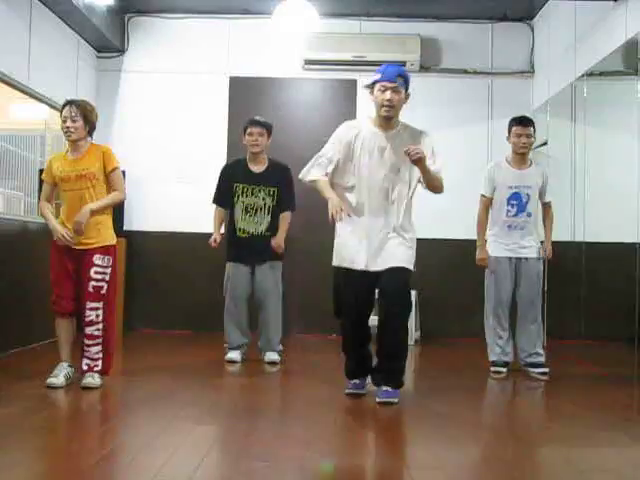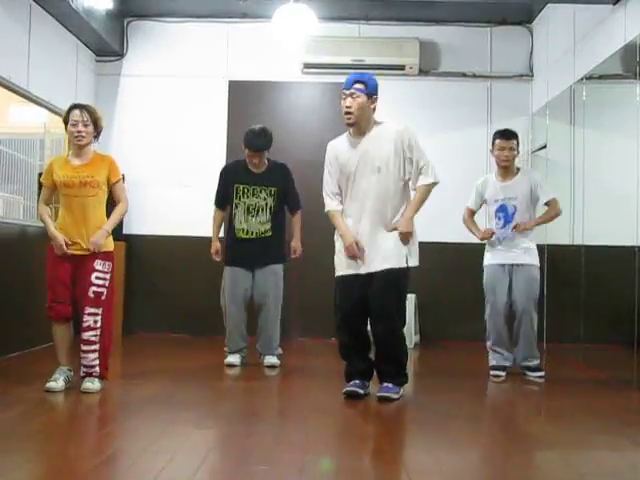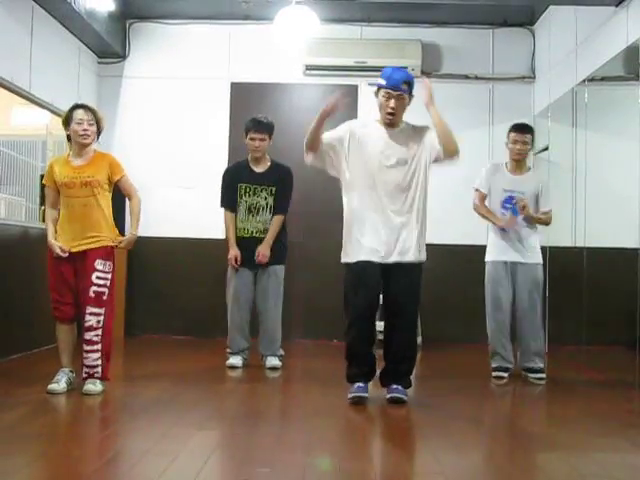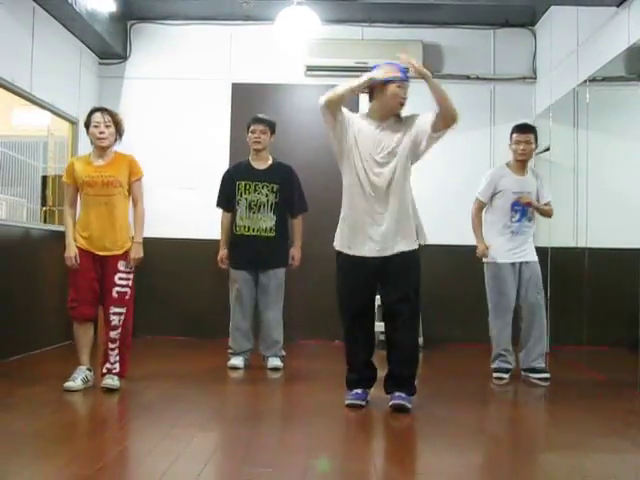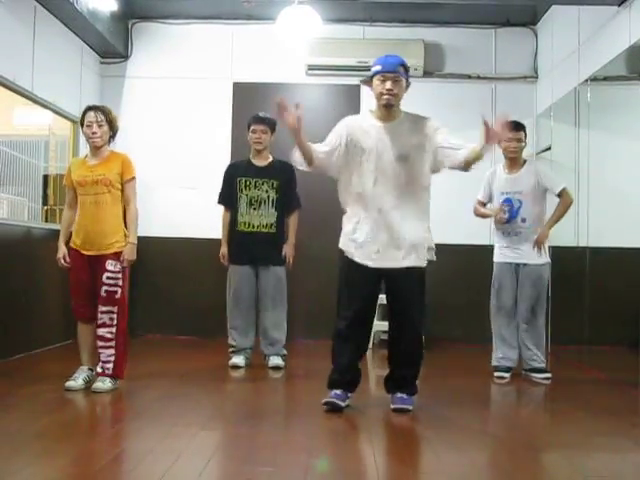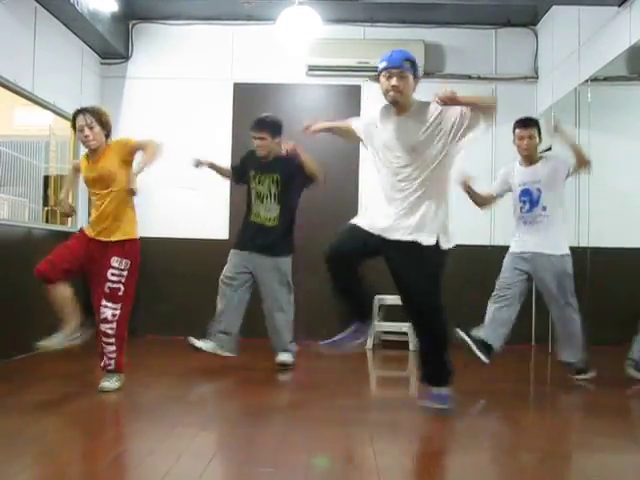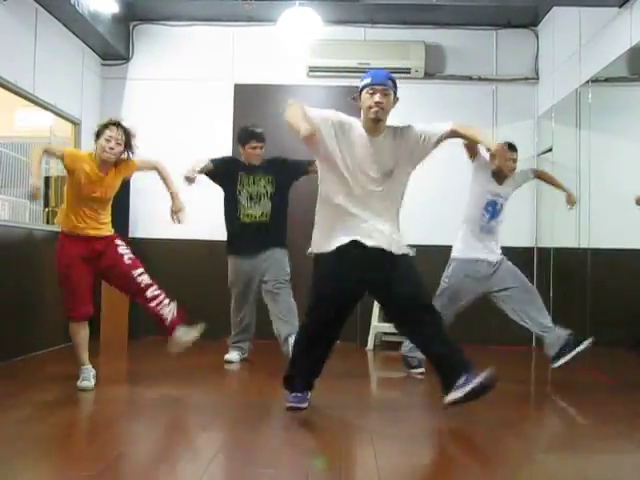
dt=0.7s
person 1, frame 1
left shoulder: (418, 139)
right shoulder: (350, 132)
left elbow: (438, 187)
right elbow: (316, 170)
left wrist: (423, 166)
right wrist: (332, 196)
left hip: (395, 241)
right hip: (353, 241)
left knee: (394, 313)
right knee: (351, 314)
left ankle: (389, 379)
right ankle: (357, 372)
person 1, frame 2
left shoulder: (398, 136)
right shoulder: (335, 148)
left elbow: (426, 179)
right elbow: (332, 199)
left wrist: (408, 216)
right wrist: (344, 232)
left hip: (389, 248)
right hip: (352, 251)
left knee: (387, 315)
right knee: (348, 316)
left ankle: (391, 378)
right ankle: (357, 375)
person 1, frame 3
left shoulder: (422, 136)
right shoulder: (354, 131)
left elbow: (452, 152)
right elbow: (313, 149)
left wrist: (431, 105)
right wrist: (322, 117)
left hip: (407, 245)
right hip: (362, 244)
left knee: (403, 315)
right knee: (360, 312)
left ankle: (397, 379)
right ankle: (359, 378)
person 1, frame 4
left shoulder: (412, 128)
right shoulder: (349, 126)
left elbow: (450, 117)
right elbow: (328, 103)
left wrist: (426, 76)
right wrist: (367, 79)
left hip: (400, 241)
right hip: (356, 241)
left knee: (402, 315)
right knee: (355, 315)
left ankle: (401, 386)
right ankle: (359, 383)
person 1, frame 5
left shoulder: (424, 128)
right shoulder: (351, 127)
left elbow: (460, 160)
right elbow: (315, 162)
left wrist: (483, 146)
right wrist: (297, 135)
left hip: (409, 245)
right hip: (361, 242)
left knee: (407, 321)
right knee: (351, 317)
left ankle: (402, 387)
right ankle: (340, 385)
person 1, frame 6
left shoulder: (439, 114)
right shoulder: (380, 117)
left elbow: (489, 108)
right elbow: (357, 128)
left wrist: (459, 100)
right wrist: (322, 126)
left hip: (421, 226)
right hip: (381, 216)
left knee: (426, 309)
right knee: (339, 254)
left ankle: (436, 381)
right ankle: (361, 320)
person 1, frame 7
left shoulder: (408, 138)
right shoulder: (337, 127)
left elbow: (452, 128)
right elbow: (293, 108)
left wrist: (485, 142)
right wrist: (304, 125)
left hip: (387, 241)
right hip: (341, 241)
left knee: (417, 307)
right knee: (323, 318)
left ankle: (457, 378)
right ankle: (298, 385)
person 2, frame 1
left shoulder: (103, 153)
right shoulder: (55, 161)
left elbow: (120, 193)
right elbow: (44, 201)
left wrist: (89, 208)
right wrist: (55, 226)
left hip: (98, 242)
right hip: (65, 242)
left knee: (95, 305)
right knee: (63, 304)
left ankle: (93, 368)
right ankle: (65, 365)
person 2, frame 2
left shoulder: (107, 163)
right shoulder: (55, 165)
left elbow: (122, 203)
right elbow: (43, 204)
left wrist: (104, 232)
right wrist: (53, 232)
left hip: (97, 249)
right hip: (63, 248)
left knee: (94, 311)
right knee: (59, 309)
left ankle: (93, 372)
right ankle: (64, 369)
person 2, frame 3
left shoulder: (107, 162)
right shoulder: (56, 166)
left elbow: (133, 196)
right elbow: (51, 208)
left wrist: (133, 232)
right wrist: (50, 238)
left hip: (99, 246)
right hip: (64, 248)
left knee: (95, 311)
right knee: (63, 311)
left ankle: (95, 374)
right ankle: (66, 371)
person 2, frame 4
left shoulder: (128, 163)
right shoulder: (76, 165)
left elbow: (138, 205)
right elbow: (69, 207)
left wrist: (138, 242)
right wrist: (69, 242)
left hip: (119, 249)
right hip: (85, 248)
left knee: (116, 310)
right knee: (82, 310)
left ankle: (113, 370)
right ankle: (84, 369)
person 2, frame 5
left shoulder: (122, 161)
right shoulder: (75, 167)
left elbow: (131, 205)
right elbow: (70, 207)
left wrist: (131, 242)
right wrist: (61, 242)
left hip: (112, 248)
right hip: (80, 248)
left knee: (109, 311)
right knee: (83, 311)
left ankle: (109, 372)
right ankle: (86, 368)
person 2, frame 6
left shoulder: (119, 148)
right shoulder: (85, 160)
left elbow: (154, 146)
right elbow: (75, 170)
left wrist: (136, 173)
right wrist: (65, 200)
left hip: (121, 238)
right hip: (93, 234)
left knee: (110, 304)
right knee: (48, 270)
left ankle: (114, 371)
right ankle: (72, 328)
person 2, frame 7
left shoulder: (125, 166)
right shoulder: (76, 159)
left elbow: (156, 164)
right elbow: (42, 148)
left wrist: (174, 196)
right wrist: (35, 178)
left hip: (103, 238)
right hip: (72, 240)
left knee: (137, 278)
right knee: (78, 307)
left ankle: (177, 329)
right ankle: (85, 368)
person 3, frame 1
left shoulder: (541, 172)
right shoulder: (495, 169)
left elbow: (547, 209)
right elbow: (483, 209)
left wrist: (548, 240)
right wrist: (481, 246)
left hip: (530, 251)
right hip: (499, 250)
left knee: (531, 305)
right knee: (497, 305)
left ankle: (532, 357)
right ankle: (499, 356)
person 3, frame 2
left shoulder: (530, 178)
right shoulder: (484, 184)
left elbow: (555, 208)
right elbow: (467, 215)
left wrist: (532, 223)
right wrist: (479, 234)
left hip: (525, 258)
right hip: (495, 259)
left knee: (525, 308)
right knee: (495, 310)
left ankle: (528, 360)
right ankle: (500, 359)
person 3, frame 3
left shoulder: (537, 180)
right shoulder: (493, 170)
left elbow: (547, 218)
right elbow: (477, 203)
left wrist: (530, 214)
right wrist: (497, 220)
left hip: (529, 257)
right hip: (498, 255)
left knee: (529, 310)
right knee: (498, 309)
left ankle: (532, 362)
right ankle: (501, 362)
person 3, frame 4
left shoulder: (536, 178)
right shoulder: (497, 174)
left elbow: (549, 212)
right elbow: (477, 209)
left wrist: (535, 204)
right wrist: (480, 241)
left hip: (528, 255)
right hip: (499, 255)
left knee: (534, 309)
right knee: (501, 310)
left ankle: (533, 363)
right ankle: (502, 363)
person 3, frame 5
left shoulder: (537, 171)
right shoulder: (493, 174)
left elbow: (567, 198)
right elbow: (477, 207)
left wrist: (546, 228)
right wrist: (491, 213)
left hip: (535, 256)
right hip: (504, 255)
left knee: (531, 312)
right knee: (502, 309)
left ankle: (534, 362)
right ankle: (504, 361)
person 3, frame 6
left shoulder: (555, 164)
right shoulder: (510, 170)
left elbow: (585, 165)
right elbow: (486, 202)
left wrist: (568, 140)
right wrist: (469, 190)
left hip: (553, 250)
right hip: (520, 250)
left knee: (563, 304)
right knee: (504, 294)
left ankle: (575, 359)
right ankle: (486, 342)
person 3, frame 7
left shoulder: (512, 180)
right shoulder: (481, 168)
left elbow: (538, 172)
right elbow: (470, 144)
left wrist: (566, 191)
left hip: (494, 259)
right hip: (467, 259)
left knee: (524, 297)
right knee: (443, 306)
left ankle: (557, 343)
right ankle: (412, 352)
person 4, frame 1
left shoulder: (281, 171)
right shoulder: (230, 170)
left elbow: (286, 210)
right elbow: (222, 206)
left wrist: (281, 236)
right wrist: (217, 232)
left hip: (268, 249)
right hip: (238, 247)
left knee: (270, 299)
right knee: (235, 298)
left ankle: (271, 347)
right ankle: (236, 345)
person 4, frame 2
left shoulder: (281, 172)
right shoulder: (230, 171)
left elbow: (294, 208)
right elbow: (220, 208)
left wrist: (296, 238)
right wrist: (215, 239)
left hip: (270, 252)
right hip: (237, 250)
left knee: (270, 303)
right knee: (233, 302)
left ankle: (270, 351)
right ankle: (235, 349)
person 4, frame 3
left shoulder: (283, 173)
right shoulder: (233, 172)
left elbow: (280, 214)
right elbow: (229, 212)
left wrist: (266, 245)
right wrist: (232, 246)
left hip: (272, 252)
right hip: (241, 250)
left knee: (271, 304)
right knee: (238, 302)
left ankle: (271, 352)
right ankle: (237, 351)
person 4, frame 4
left shoulder: (285, 173)
right shoulder: (234, 172)
left elbow: (296, 213)
right elbow: (227, 212)
left wrist: (296, 245)
right wrist: (223, 246)
left hip: (274, 252)
right hip: (241, 251)
left knee: (271, 305)
right knee: (241, 304)
left ankle: (273, 352)
right ankle: (239, 351)
person 4, frame 5
left shoulder: (284, 170)
right shoulder: (234, 170)
left elbow: (292, 211)
right elbow: (228, 209)
left wrist: (290, 242)
right wrist: (224, 243)
left hip: (272, 249)
right hip: (241, 248)
left knee: (273, 301)
right knee: (240, 300)
left ankle: (274, 351)
right ankle: (240, 350)
person 4, frame 6
left shoulder: (290, 160)
right shoulder: (251, 159)
left elbow: (316, 176)
right elbow: (232, 174)
left wrist: (297, 152)
right wrist: (210, 165)
left hip: (278, 246)
right hip: (247, 242)
left knee: (277, 296)
right knee: (230, 284)
left ankle: (285, 348)
right ankle: (223, 340)
person 4, frame 7
left shoulder: (278, 166)
right shoulder: (228, 166)
left elbow: (312, 167)
right elbow: (205, 165)
right wrist: (192, 171)
left hip: (273, 246)
right hip: (240, 247)
left knee: (278, 288)
right knee: (241, 296)
left ankle: (290, 339)
right ankle: (239, 345)
